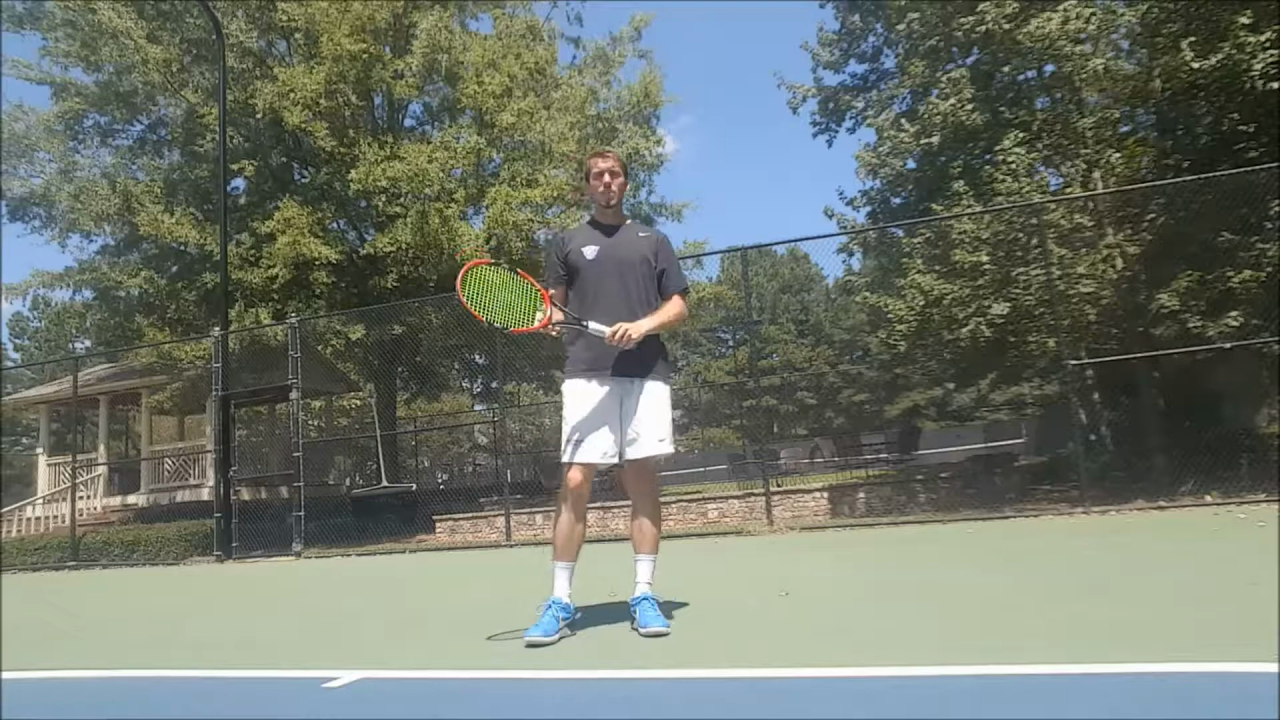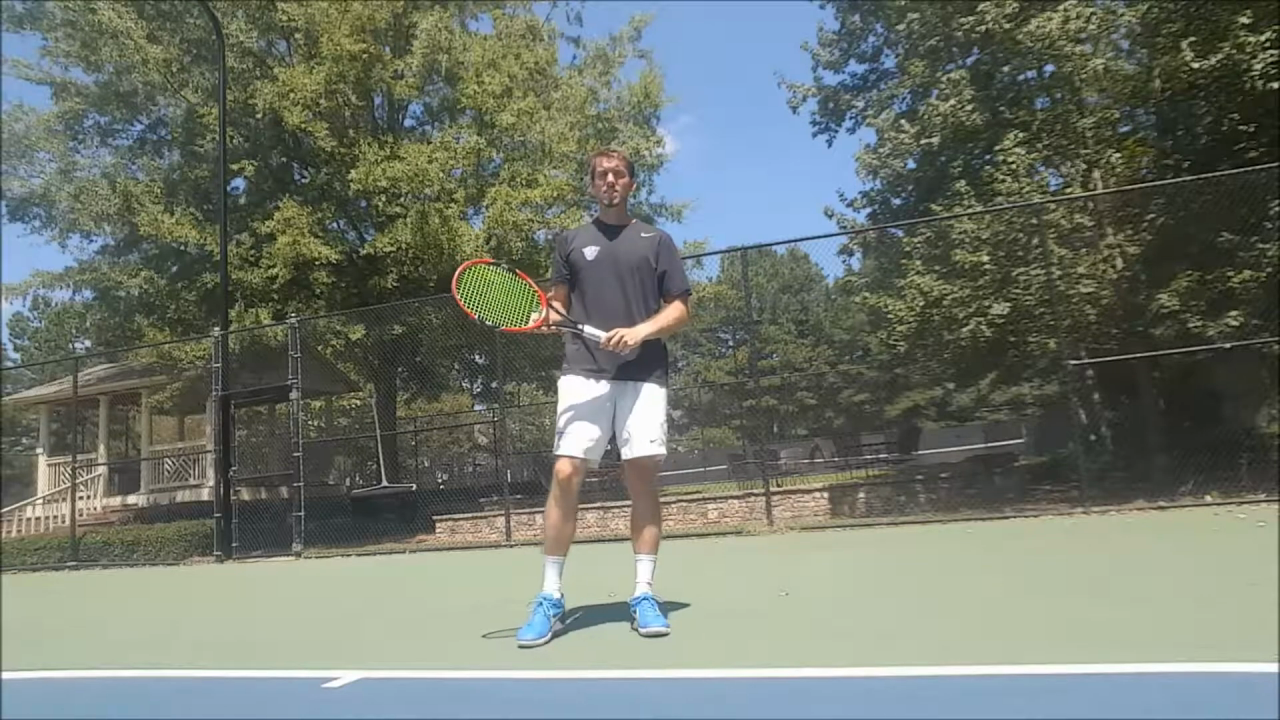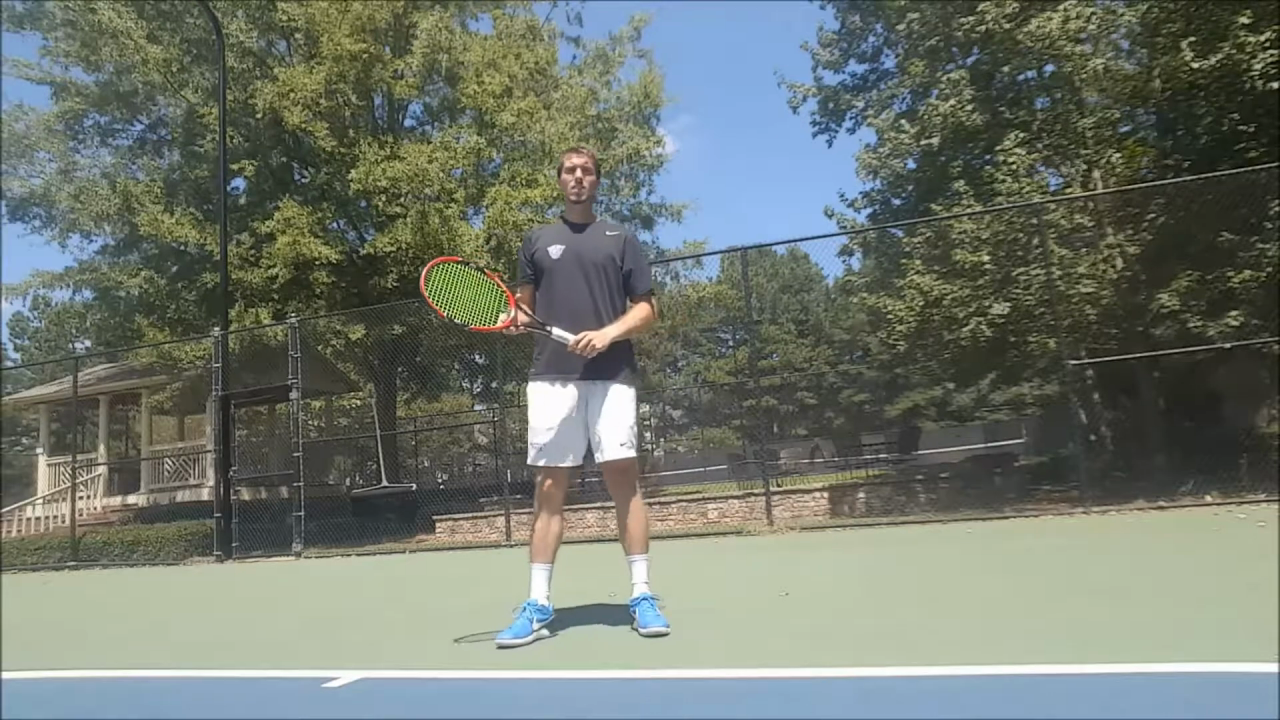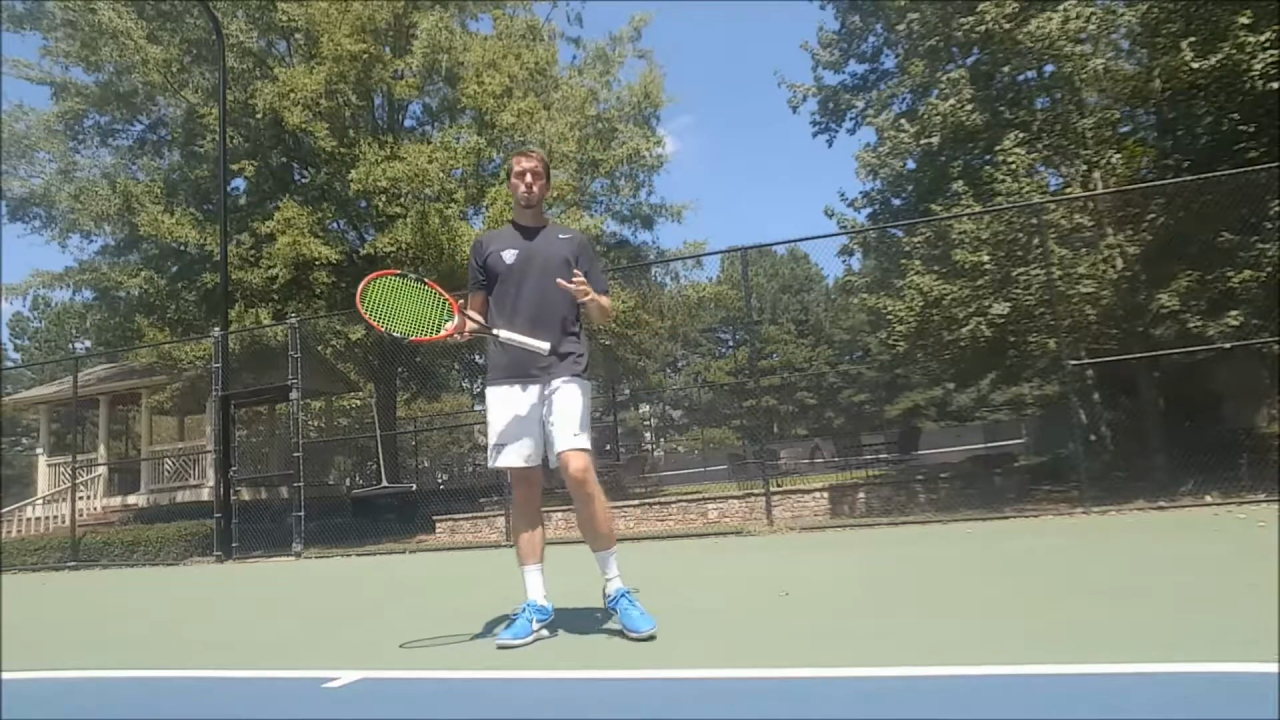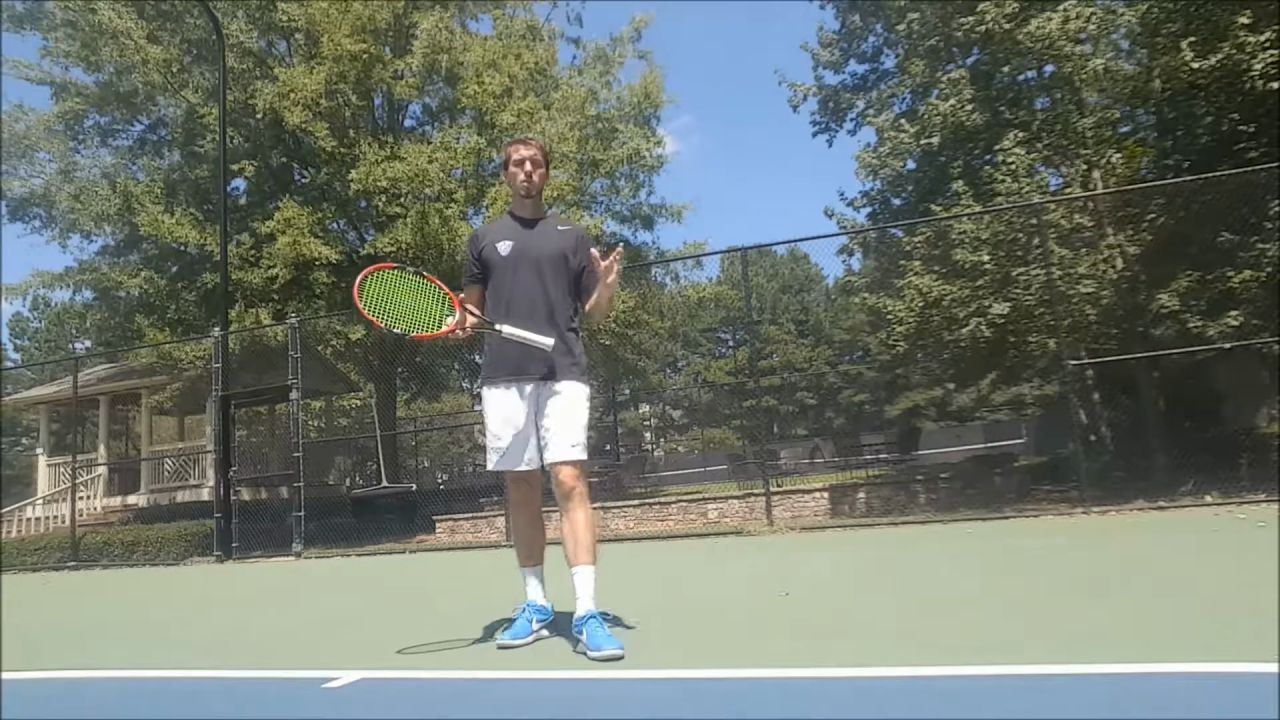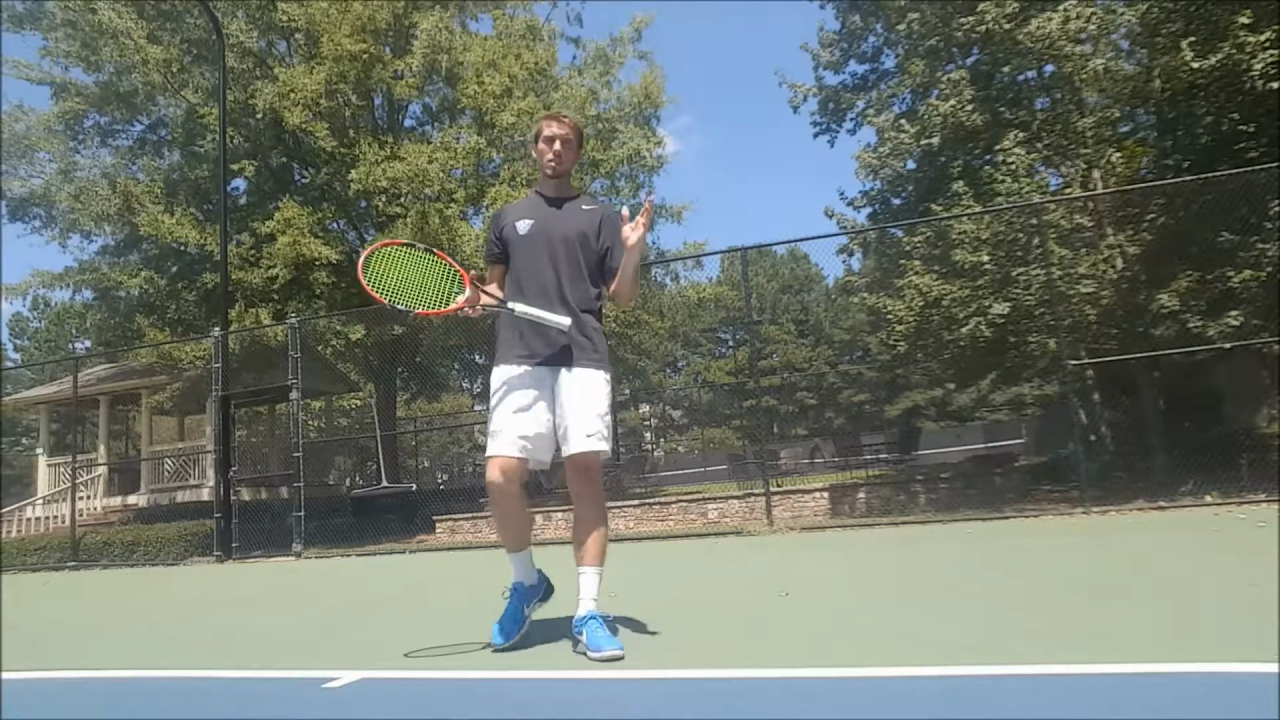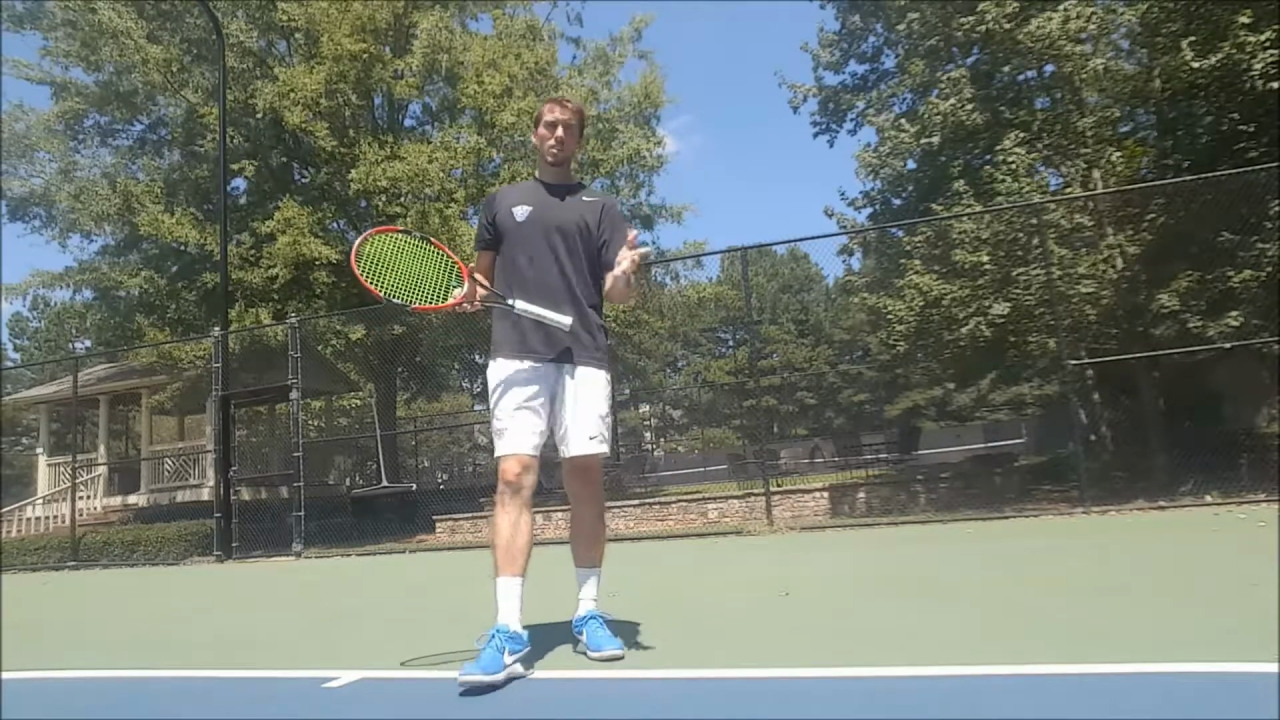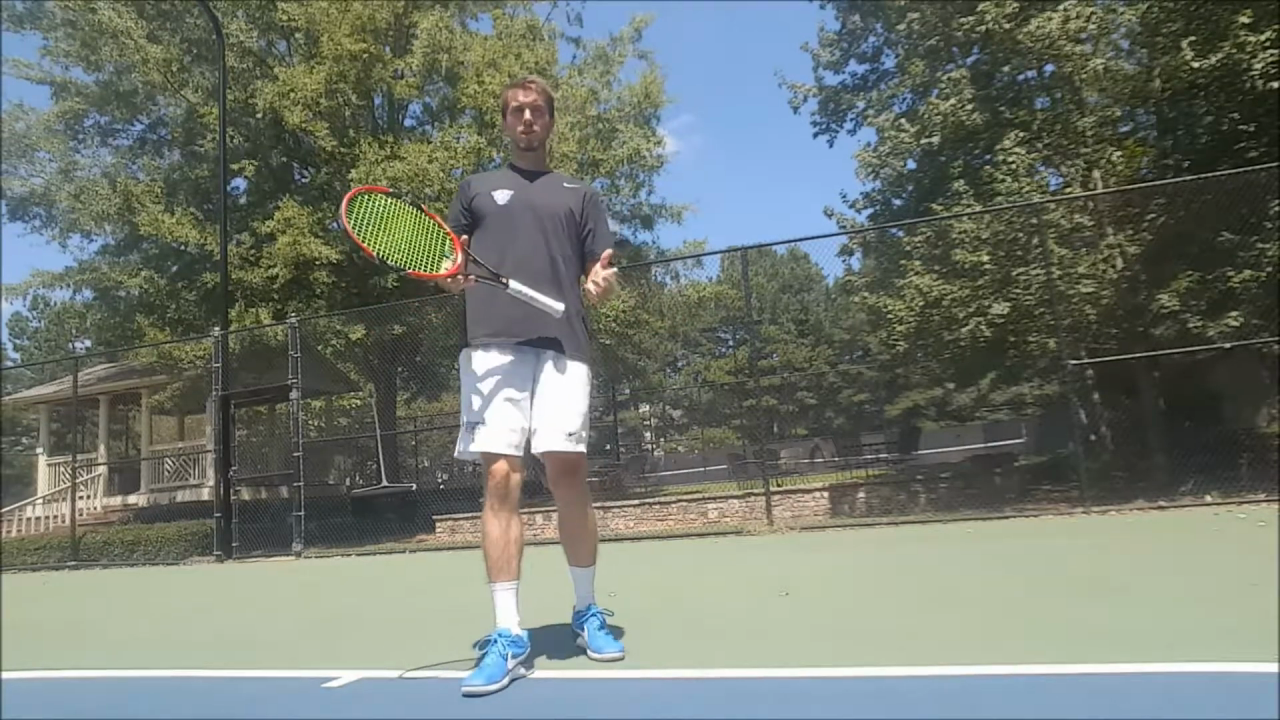
dt=0.5s
person 1, frame 1
left shoulder: (653, 240)
right shoulder: (567, 243)
left elbow: (678, 305)
right elbow: (554, 305)
left wrist: (642, 325)
right wrist: (548, 318)
left hip: (646, 374)
right hip: (587, 376)
left knee: (641, 480)
right knee: (575, 483)
left ankle: (643, 595)
right ankle: (560, 602)
person 1, frame 2
left shoulder: (657, 241)
right shoulder: (571, 241)
left elbow: (680, 308)
right elbow: (558, 302)
left wrist: (640, 331)
right wrist: (547, 316)
left hip: (643, 376)
right hip: (583, 374)
left knee: (642, 479)
right knee: (565, 475)
left ankle: (643, 595)
right ankle: (550, 598)
person 1, frame 3
left shoulder: (622, 240)
right shoulder: (537, 240)
left elbow: (646, 310)
right elbow: (525, 303)
left wrist: (606, 335)
right wrist: (513, 318)
left hip: (611, 376)
right hip: (552, 378)
left knee: (623, 479)
right knee: (549, 486)
left ankle: (642, 595)
right ankle: (538, 605)
person 1, frame 4
left shoulder: (574, 242)
right shoulder: (486, 245)
left elbow: (606, 312)
right elbow: (476, 312)
left wrist: (590, 299)
right wrist: (464, 325)
left hip: (565, 374)
right hip: (508, 379)
left knee: (578, 471)
right knee: (523, 486)
left ankle: (616, 589)
right ankle: (536, 606)
person 1, frame 5
left shoulder: (572, 236)
right shoulder: (484, 238)
left elbow: (593, 314)
right elbow: (473, 305)
left wrist: (607, 285)
right wrist: (463, 321)
left hip: (562, 374)
right hip: (504, 378)
left knee: (570, 482)
right knee: (522, 488)
left ankle: (587, 613)
right ankle: (535, 607)
person 1, frame 6
left shoulder: (599, 216)
right shoulder: (507, 217)
left elbow: (621, 298)
right elbow: (494, 286)
left wrist: (633, 253)
right wrist: (476, 300)
left hip: (582, 360)
right hip: (518, 361)
left knee: (585, 474)
right knee: (500, 475)
left ankle: (588, 614)
right ankle: (527, 580)
person 1, frame 7
left shoulder: (601, 207)
right shoulder: (501, 201)
left elbow: (616, 294)
right elbow: (484, 272)
left wrist: (622, 277)
right wrist: (470, 291)
left hip: (583, 358)
right hip: (516, 358)
left knee: (585, 479)
right knee: (514, 478)
left ankle: (588, 614)
right ankle: (507, 633)
person 1, frame 8
left shoulder: (580, 195)
right shoulder: (475, 188)
left elbow: (596, 278)
right elbow: (450, 265)
left wrist: (601, 283)
right wrist: (453, 273)
left hip: (563, 348)
right hip: (492, 348)
left knee: (568, 475)
right knee: (501, 480)
left ankle: (586, 611)
right ankle: (509, 636)
